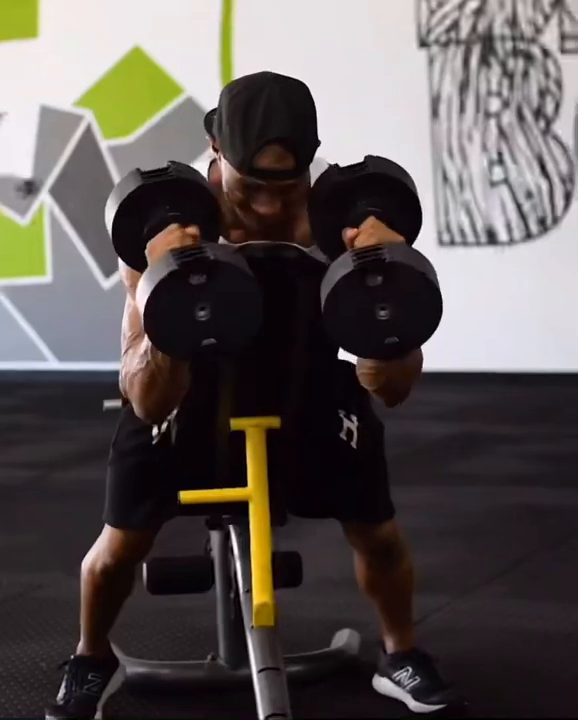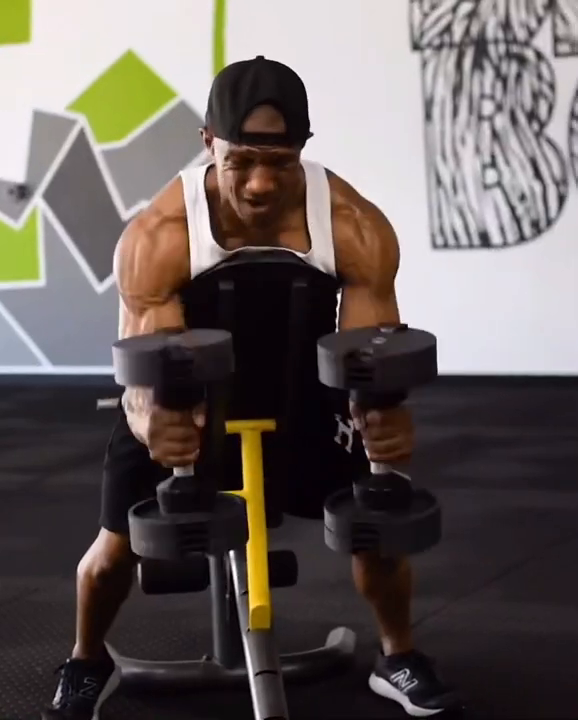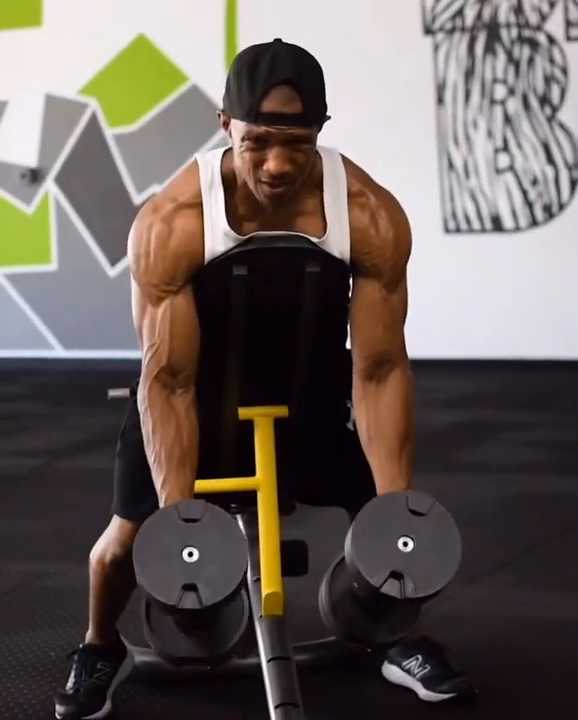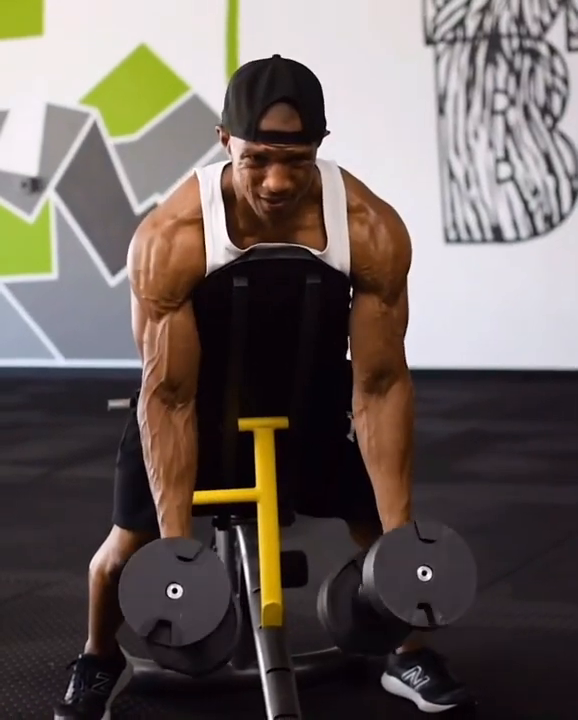
dt=0.5s
person 1, frame 1
left shoulder: (355, 215)
right shoulder: (165, 226)
left elbow: (394, 389)
right elbow: (147, 402)
left hip: (307, 373)
right hip: (194, 376)
left knee: (378, 530)
right knee: (121, 541)
left ankle: (401, 658)
right ankle: (92, 662)
person 1, frame 2
left shoulder: (356, 227)
right shoulder: (155, 236)
left wrist: (388, 425)
right wrist: (155, 431)
right knee: (117, 547)
left ankle: (398, 661)
right ankle: (88, 665)
person 1, frame 3
left shoulder: (371, 215)
right shoulder: (168, 223)
left elbow: (379, 368)
right elbow: (169, 380)
right hip: (203, 374)
right knee: (131, 532)
left ankle: (408, 645)
right ankle: (101, 651)
person 1, frame 4
left shoulder: (372, 229)
right shoulder: (168, 237)
left elbow: (380, 384)
right elbow: (168, 397)
left wrist: (400, 528)
right wrist: (176, 545)
right hip: (202, 386)
left knee: (382, 533)
right knee: (133, 543)
left ankle: (408, 657)
right ankle: (100, 662)
